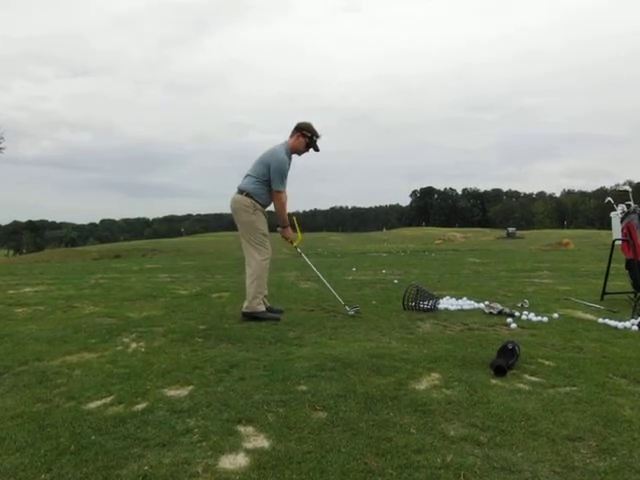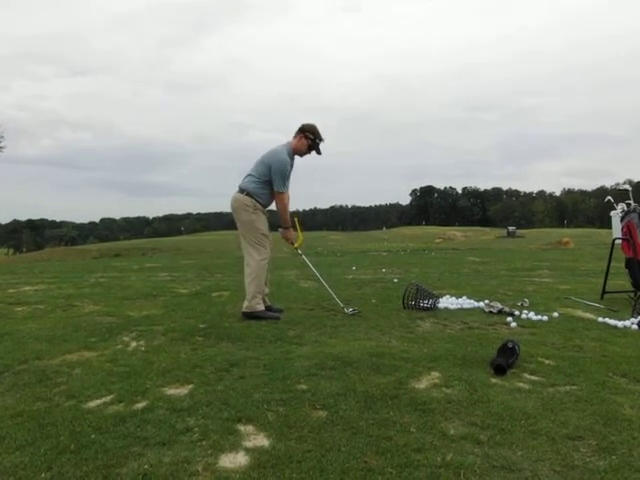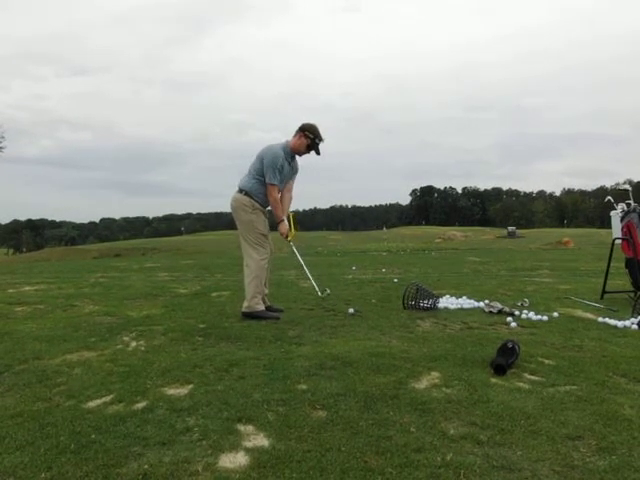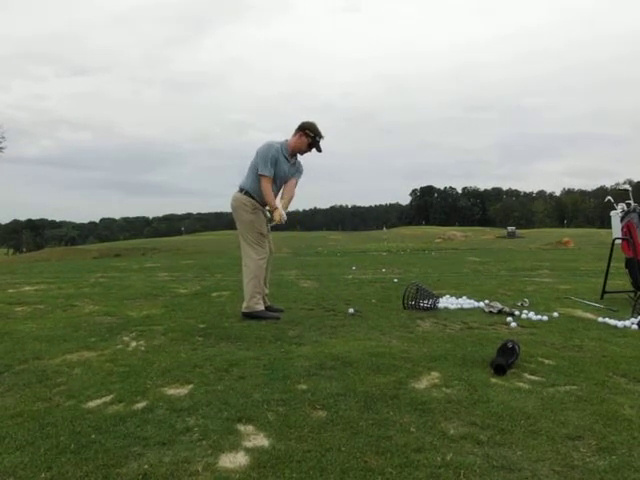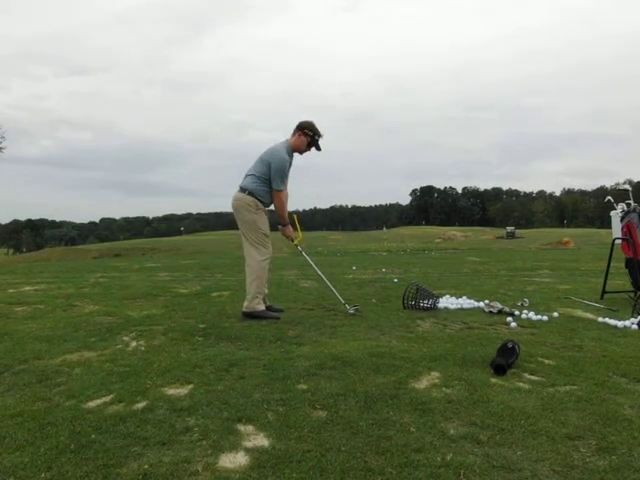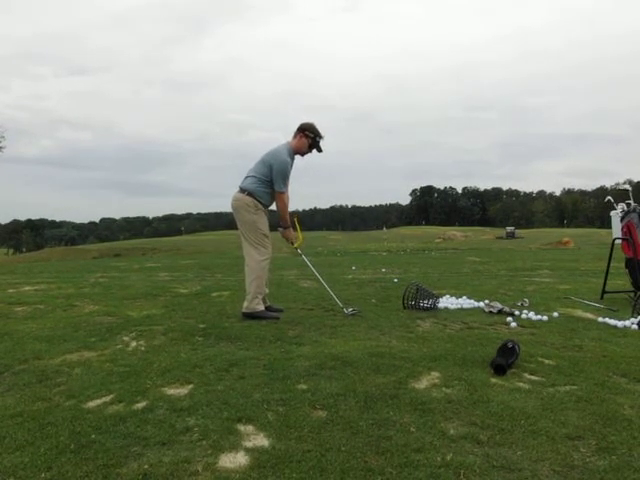
dt=0.5s
person 1, frame 1
left shoulder: (283, 155)
right shoulder: (279, 158)
left elbow: (281, 193)
right elbow: (278, 197)
left wrist: (284, 223)
right wrist: (285, 226)
left hip: (251, 205)
right hip: (247, 204)
left knee: (261, 254)
right knee: (260, 255)
left ankle: (259, 302)
right ankle: (253, 307)
person 1, frame 2
left shoulder: (286, 156)
right shoulder: (281, 159)
left elbow: (284, 194)
right elbow: (280, 198)
left wrist: (285, 224)
right wrist: (287, 227)
left hip: (252, 204)
right hip: (248, 204)
left knee: (263, 252)
right knee: (258, 254)
left ankle: (260, 301)
right ankle: (252, 307)
person 1, frame 3
left shoulder: (293, 163)
right shoulder: (275, 153)
left elbow: (287, 193)
right elbow: (271, 192)
left wrist: (284, 219)
right wrist: (280, 221)
left hip: (255, 206)
right hip: (247, 203)
left knee: (265, 253)
right knee: (257, 254)
left ankle: (260, 301)
right ankle: (252, 306)
person 1, frame 4
left shoulder: (297, 166)
right shoulder: (271, 149)
left elbow: (289, 189)
right elbow: (265, 184)
left wrist: (282, 210)
right wrist: (275, 209)
left hip: (258, 206)
right hip: (247, 203)
left knee: (265, 253)
right knee: (256, 254)
left ankle: (261, 301)
right ankle: (252, 306)
person 1, frame 5
left shoulder: (286, 155)
right shoulder: (280, 156)
left elbow: (283, 191)
right elbow: (278, 195)
left wrist: (285, 221)
right wrist: (285, 224)
left hip: (252, 203)
right hip: (249, 203)
left knee: (262, 253)
right knee: (259, 254)
left ankle: (259, 301)
right ankle: (253, 306)
person 1, frame 6
left shoulder: (286, 156)
right shoulder: (282, 158)
left elbow: (283, 194)
right elbow: (280, 197)
left wrist: (286, 224)
right wrist: (286, 227)
left hip: (251, 204)
right hip: (248, 204)
left knee: (261, 253)
right knee: (259, 254)
left ankle: (260, 301)
right ankle: (253, 306)
